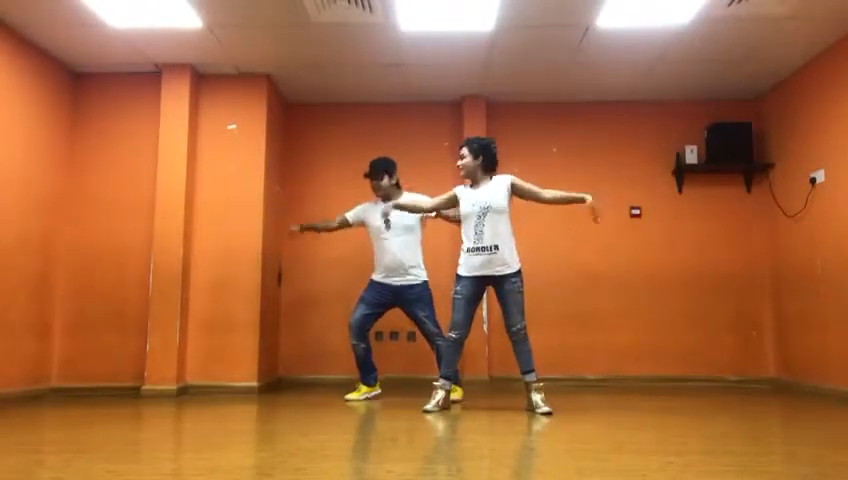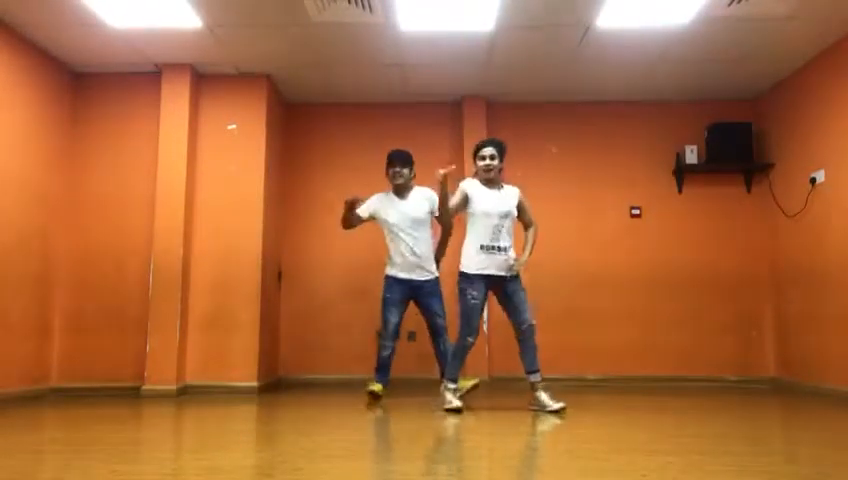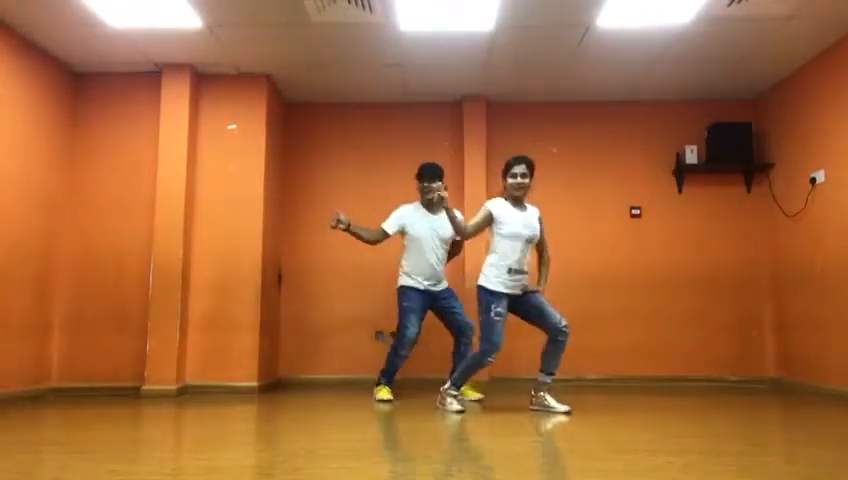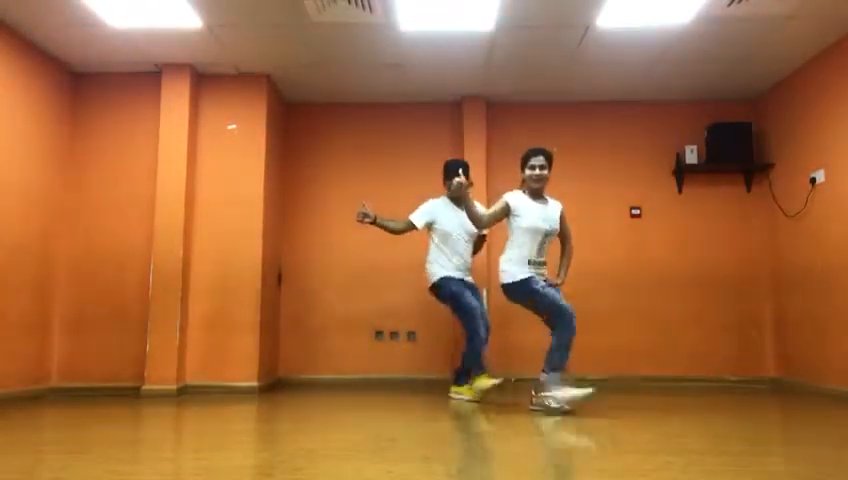
dt=0.5s
person 1, frame 1
left shoulder: (505, 183)
right shoulder: (459, 193)
left elbow: (544, 196)
right elbow: (429, 206)
left wrist: (582, 197)
right wrist: (396, 204)
left hip: (506, 270)
right hip: (469, 271)
left knee: (517, 330)
right knee: (457, 332)
left ankle: (534, 391)
right ankle: (440, 391)
person 1, frame 2
left shoulder: (513, 193)
right shoulder: (468, 187)
left elbow: (530, 225)
right elbow: (446, 214)
left wrist: (525, 255)
right wrist: (443, 188)
left hip: (506, 271)
right hip: (474, 271)
left knee: (526, 327)
right knee: (469, 333)
left ankle: (538, 392)
right ankle: (449, 389)
person 1, frame 3
left shoulder: (535, 214)
right shoulder: (495, 207)
left elbow: (544, 251)
right elbow: (465, 232)
left wrist: (541, 283)
right wrist: (447, 209)
left hip: (521, 288)
right hip: (494, 287)
left knee: (559, 329)
right knee: (489, 348)
left ankle: (540, 393)
right ankle: (448, 391)
person 1, frame 4
left shoulder: (556, 208)
right shoulder: (512, 199)
left elbow: (567, 244)
right elbow: (481, 222)
left wrist: (561, 277)
right wrist: (464, 196)
left hip: (538, 277)
right hip: (515, 277)
left knee: (562, 327)
right knee: (565, 317)
left ankle: (541, 392)
right ankle: (552, 387)
person 2, frame 1
left shoulder: (417, 201)
right shoulder: (367, 209)
left elbow: (450, 215)
right elbow: (335, 223)
right wrist: (304, 227)
left hip: (414, 284)
right hip: (381, 283)
left knee: (434, 334)
right knee: (357, 326)
left ankle: (453, 384)
right ankle: (369, 383)
person 2, frame 2
left shoulder: (427, 195)
right shoulder: (377, 201)
left elbow: (447, 226)
right elbow: (347, 224)
left wrist: (437, 257)
right wrist: (349, 208)
left hip: (427, 277)
right hip: (396, 277)
left knee: (439, 329)
right knee: (389, 329)
right ankle: (379, 383)
person 2, frame 3
left shoulder: (455, 217)
right shoulder: (406, 213)
right elbow: (374, 236)
left wrist: (436, 264)
right wrist: (348, 226)
left hip: (440, 287)
right hip: (412, 287)
left knee: (465, 329)
right knee: (407, 335)
left ankle: (458, 384)
right ankle: (383, 384)
person 2, frame 4
left shoulder: (478, 210)
right shoulder: (433, 207)
right elbow: (401, 227)
left wrist: (461, 259)
right wrist: (375, 219)
left hip: (465, 279)
right hip: (442, 278)
left knee: (481, 330)
right knee: (472, 311)
left ankle: (460, 384)
right ankle: (477, 376)
